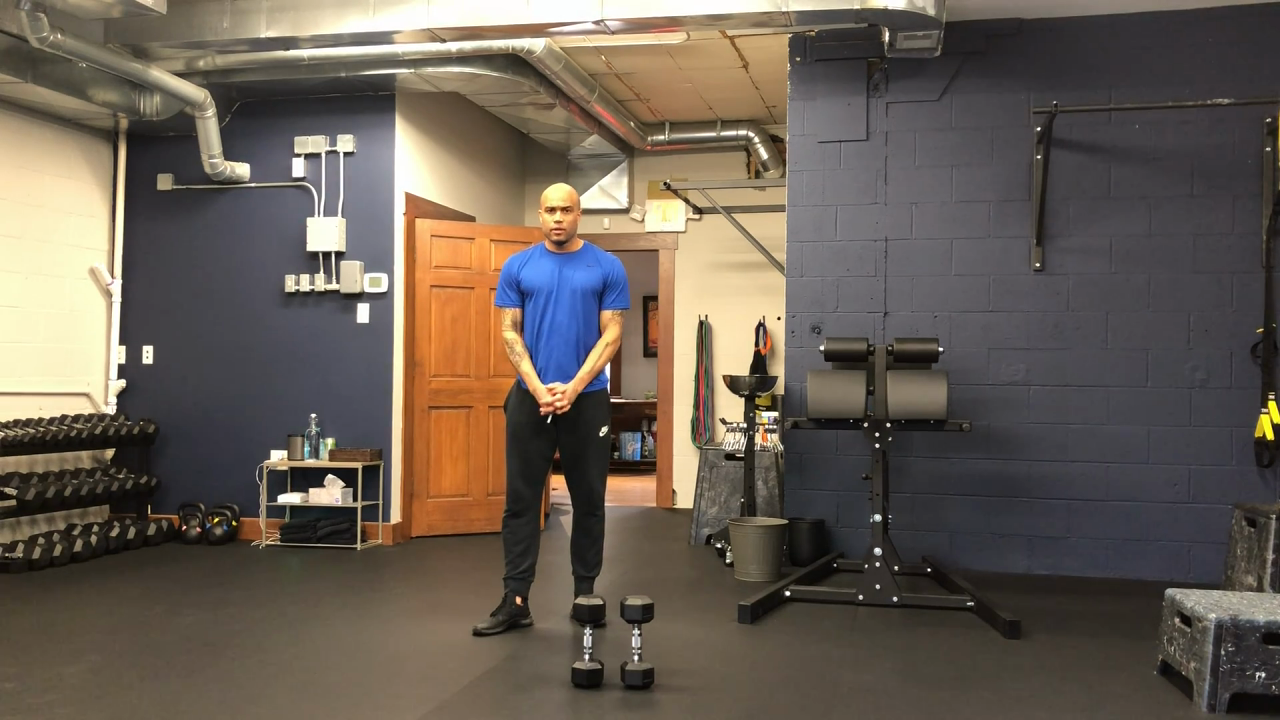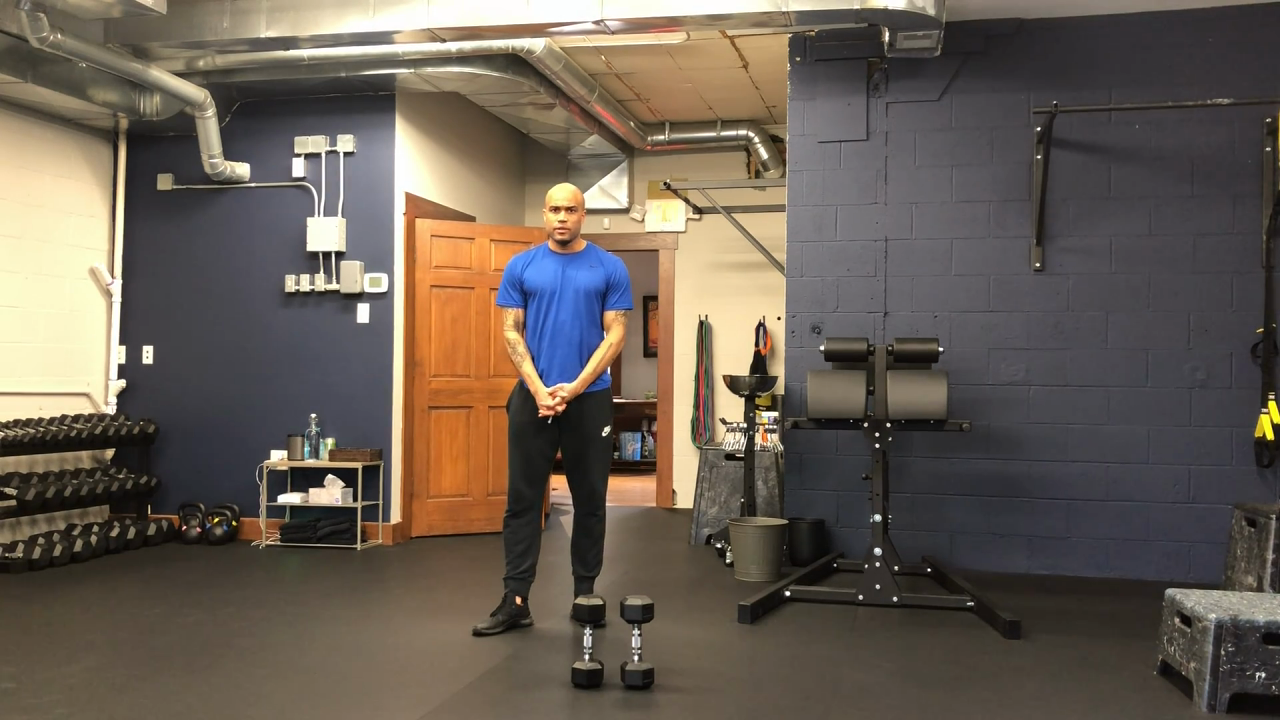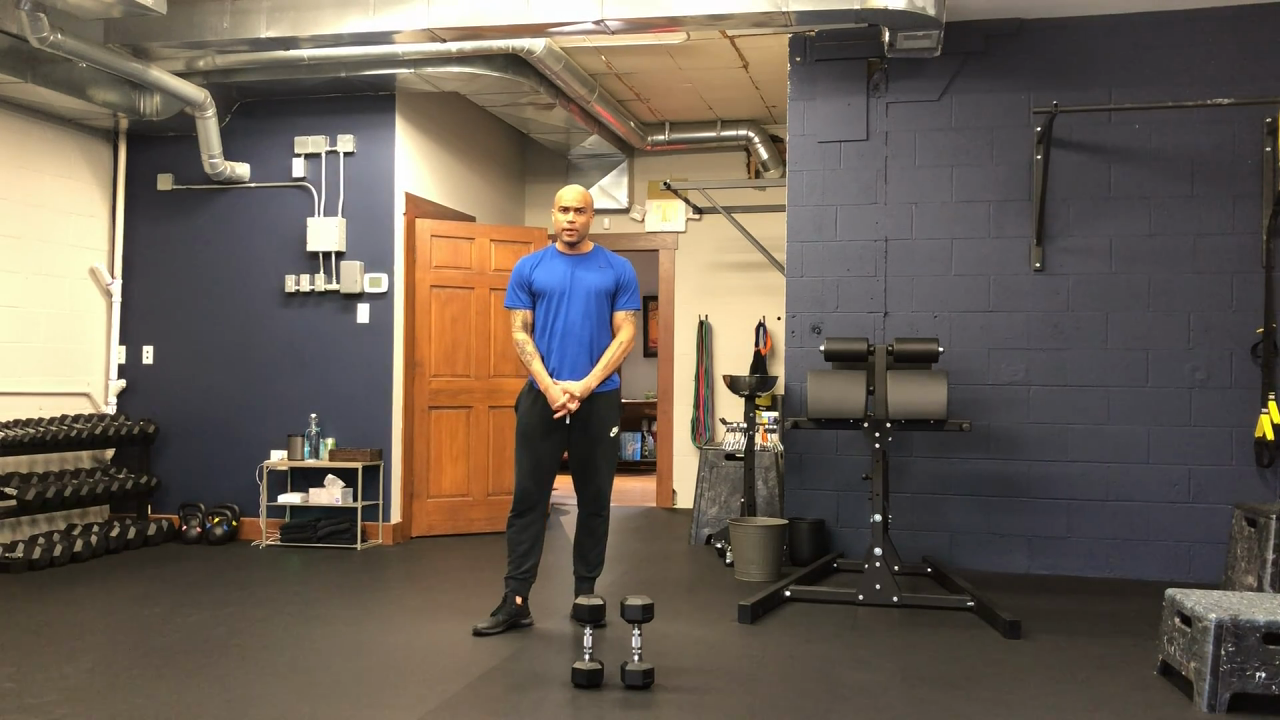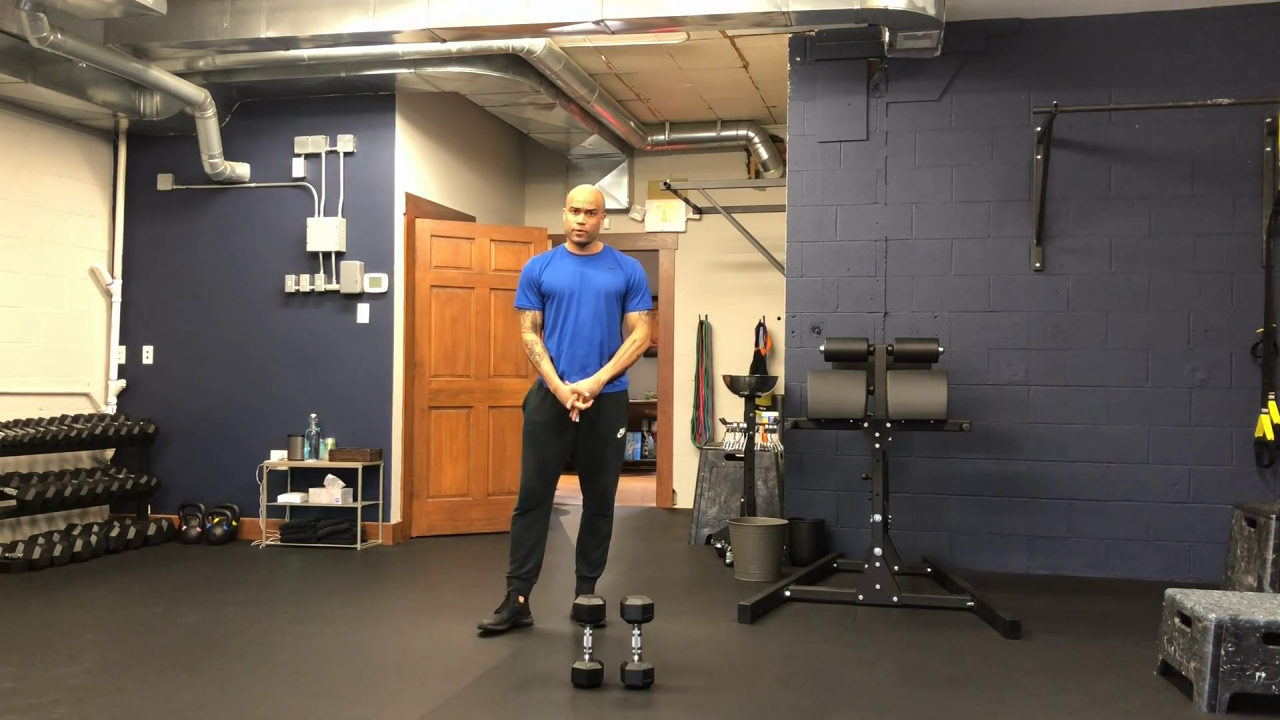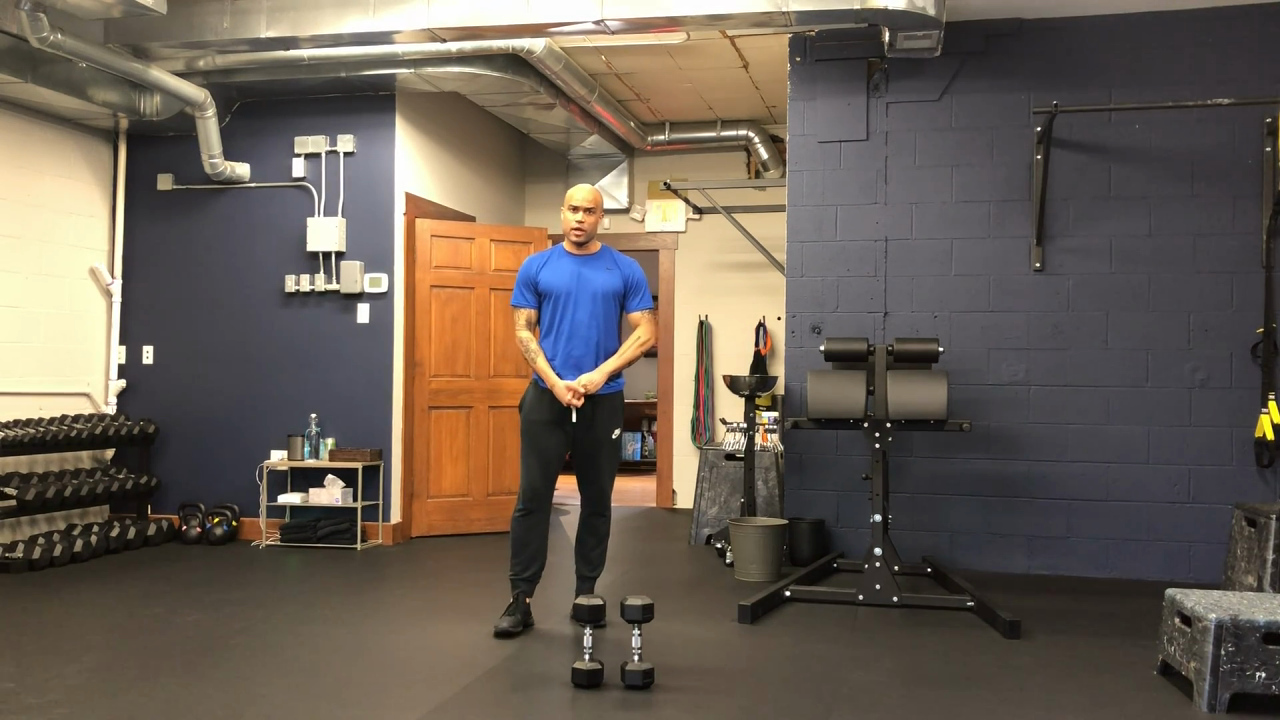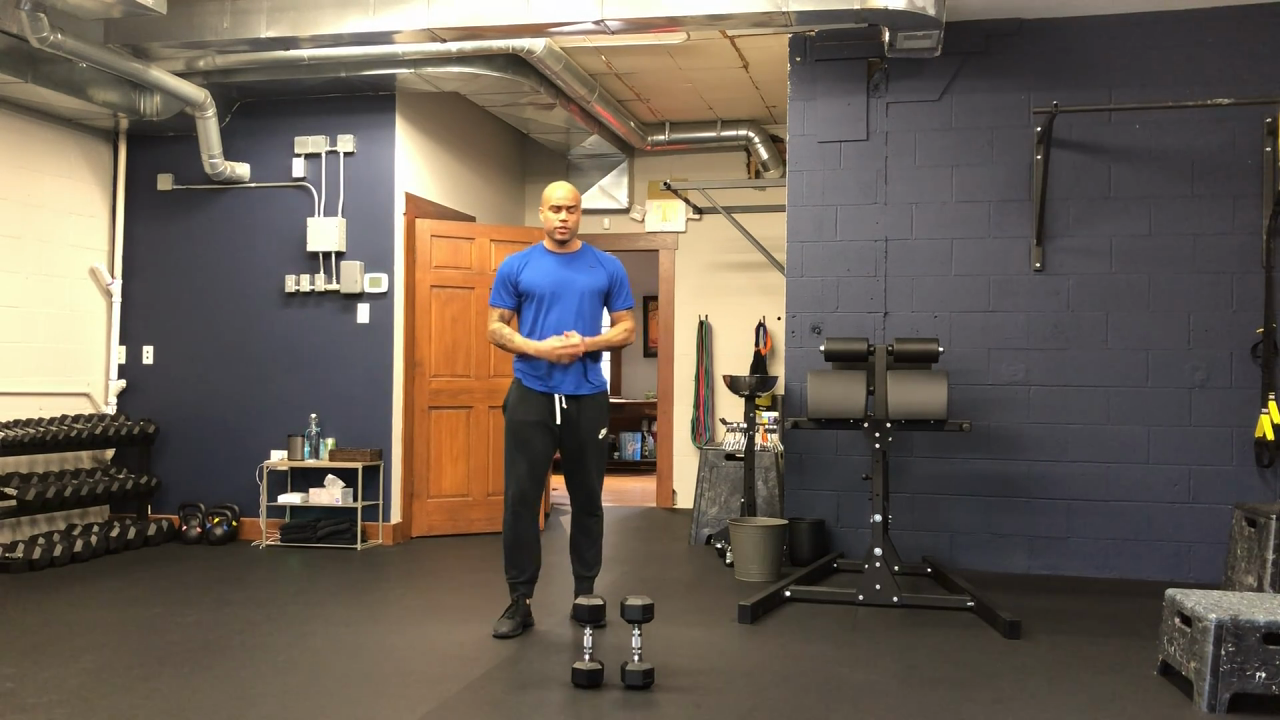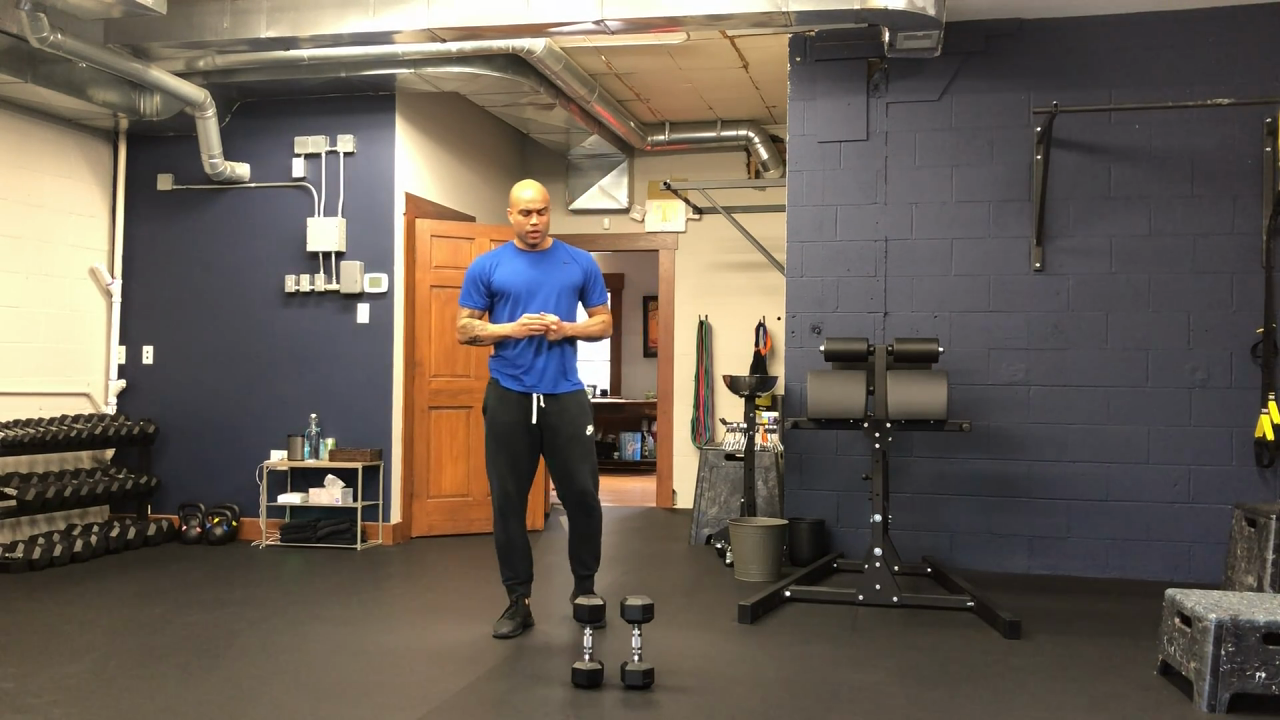
dt=0.4s
person 1, frame 1
left shoulder: (607, 267)
right shoulder: (518, 266)
left elbow: (611, 335)
right elbow: (510, 332)
left wrist: (573, 387)
right wrist: (538, 387)
left hip: (587, 398)
right hip: (530, 398)
left knee: (589, 501)
right knee: (521, 500)
left ankle: (585, 594)
right ankle: (516, 599)
person 1, frame 2
left shoulder: (610, 268)
right shoulder: (521, 266)
left elbow: (615, 335)
right elbow: (512, 332)
left wrist: (574, 388)
right wrist: (538, 389)
left hip: (590, 398)
right hip: (532, 398)
left knee: (590, 501)
right knee: (522, 500)
left ankle: (585, 593)
right ankle: (516, 599)
person 1, frame 3
left shoulder: (618, 269)
right shoulder: (529, 268)
left elbow: (626, 334)
right elbow: (520, 333)
left wrist: (585, 385)
right wrist: (550, 387)
left hip: (599, 399)
right hip: (541, 397)
left knee: (594, 501)
right knee: (528, 499)
left ankle: (585, 593)
right ankle: (516, 598)
person 1, frame 4
left shoulder: (628, 271)
right shoulder: (538, 268)
left elbow: (639, 335)
right elbow: (529, 333)
left wrist: (596, 382)
right wrist: (560, 386)
left hip: (607, 400)
right hip: (550, 396)
left knee: (599, 502)
right knee: (532, 497)
left ankle: (586, 593)
right ankle: (518, 598)
person 1, frame 5
left shoulder: (626, 270)
right shoulder: (536, 267)
left elbow: (645, 333)
right elbow: (523, 331)
left wrist: (600, 375)
right wrist: (554, 381)
left hip: (603, 399)
right hip: (546, 396)
left knee: (597, 501)
right knee: (532, 498)
left ankle: (586, 592)
right ankle: (521, 598)
person 1, frame 6
left shoulder: (607, 268)
right shoulder: (516, 267)
left elbow: (626, 329)
right elbow: (496, 328)
left wrist: (588, 344)
right wrist: (535, 347)
left hip: (587, 397)
right hip: (530, 395)
left knee: (587, 501)
right knee: (520, 501)
left ankle: (585, 593)
right ankle: (521, 599)
person 1, frame 7
left shoulder: (580, 263)
right shoulder: (487, 266)
left elbow: (604, 324)
right elbow: (464, 329)
left wrist: (566, 329)
right wrist: (510, 328)
left hip: (566, 395)
right hip: (509, 396)
left knee: (582, 496)
right knee: (508, 502)
left ankle: (585, 587)
right ankle: (519, 600)
